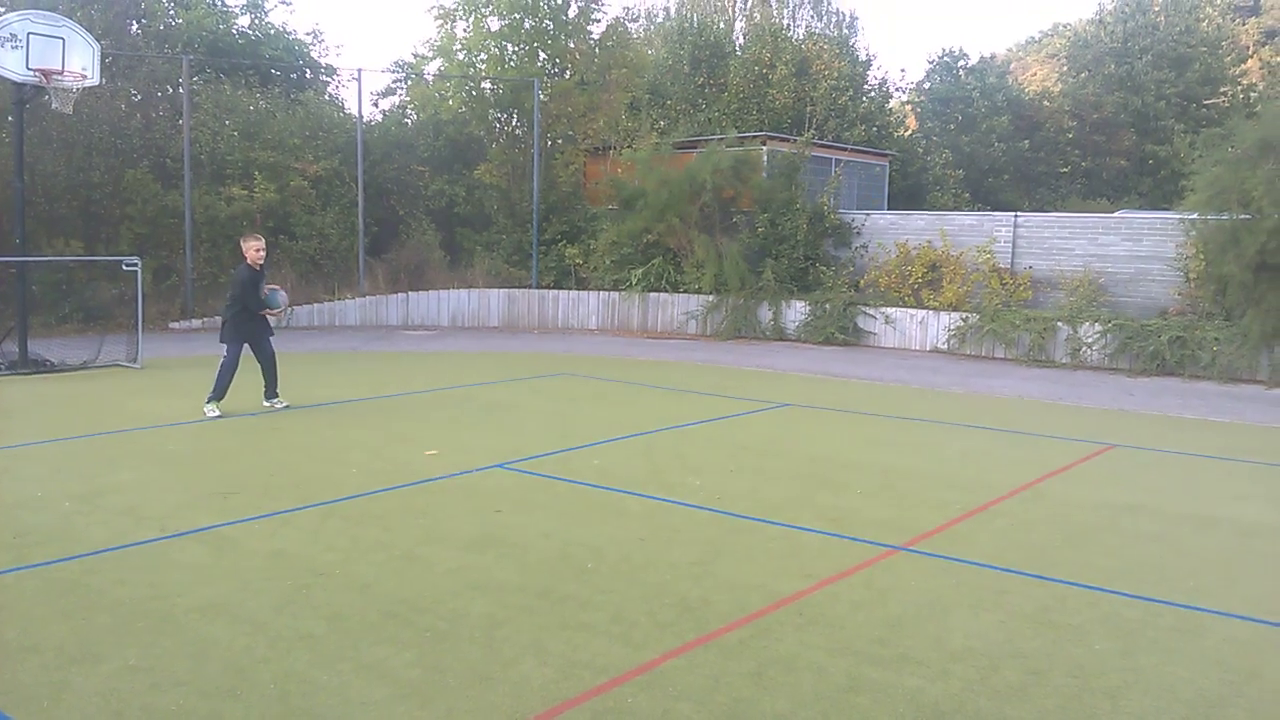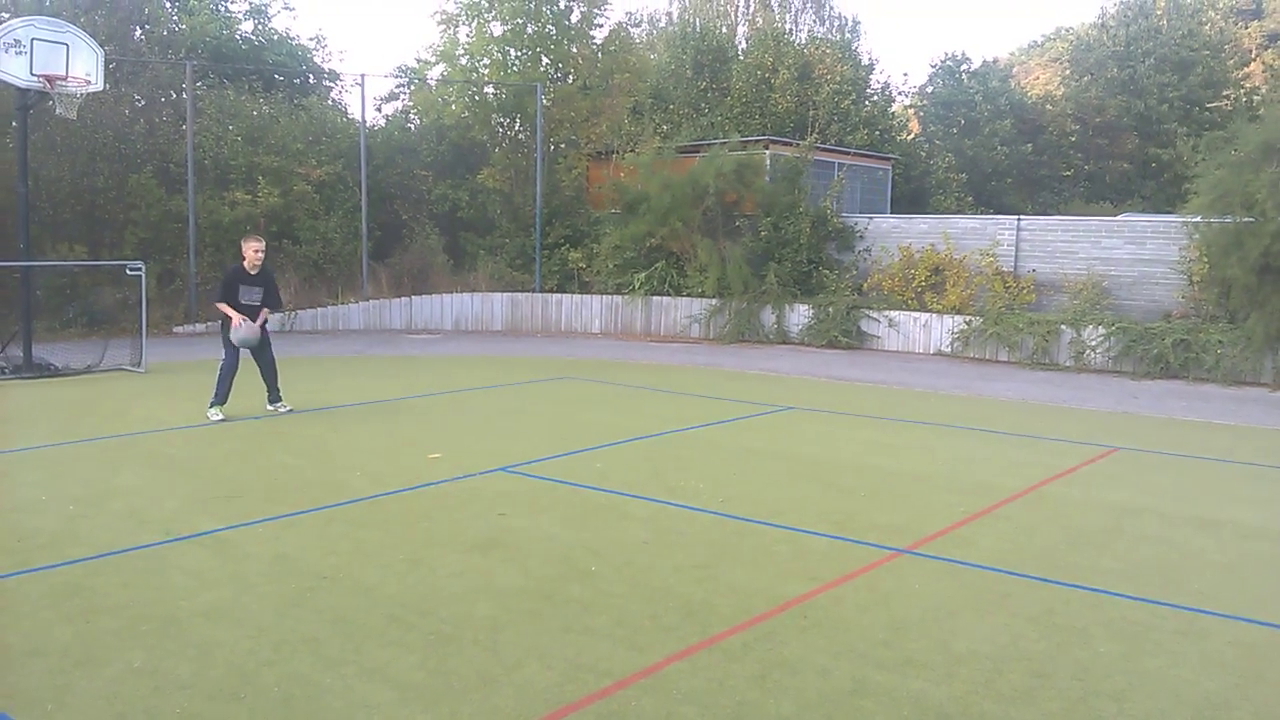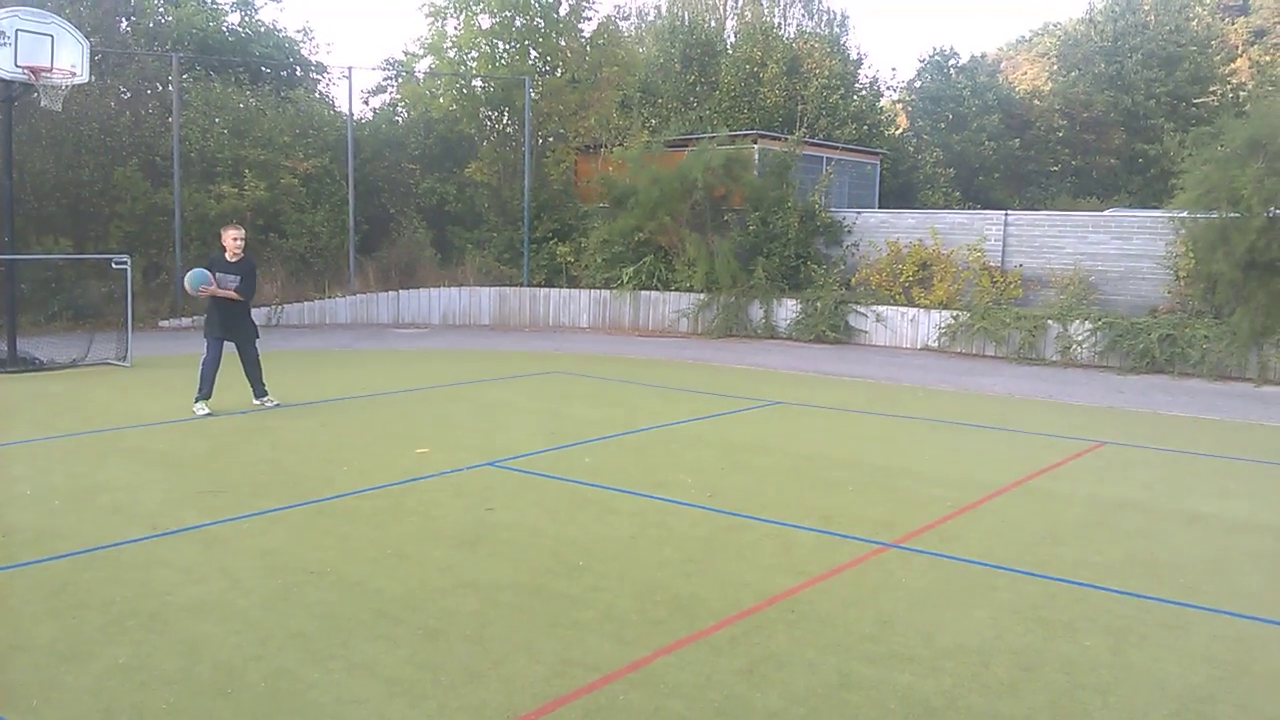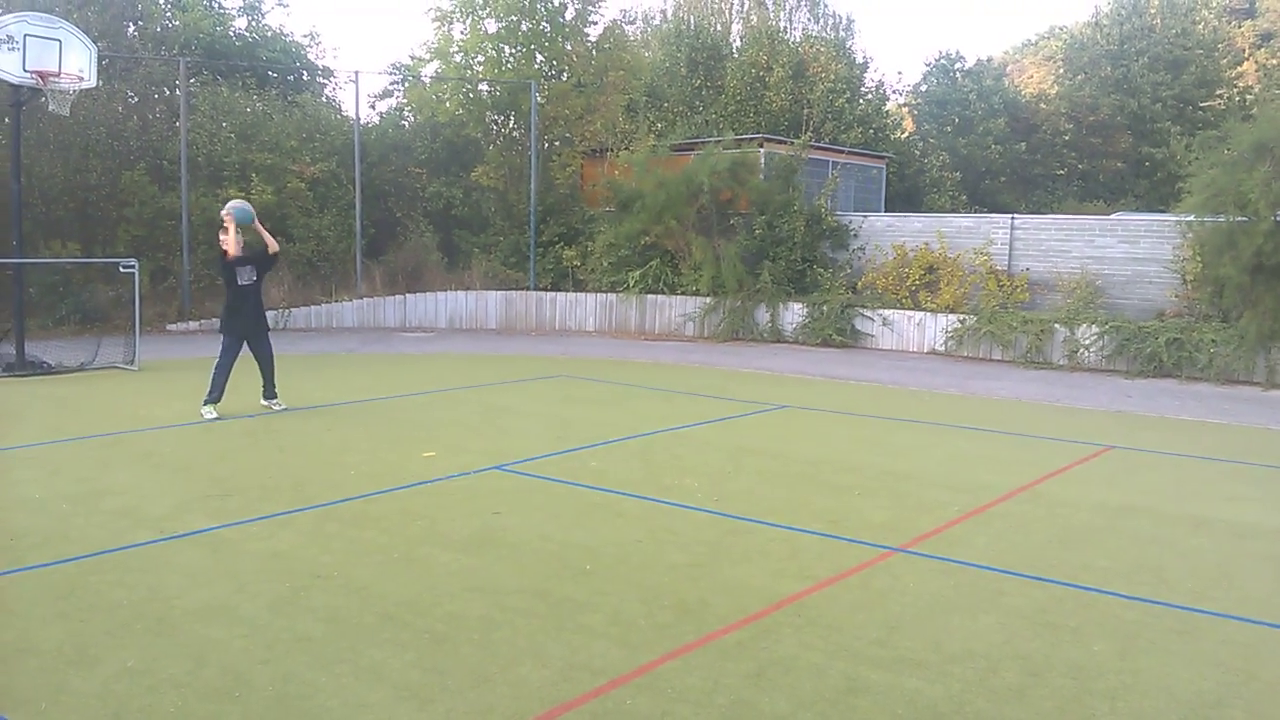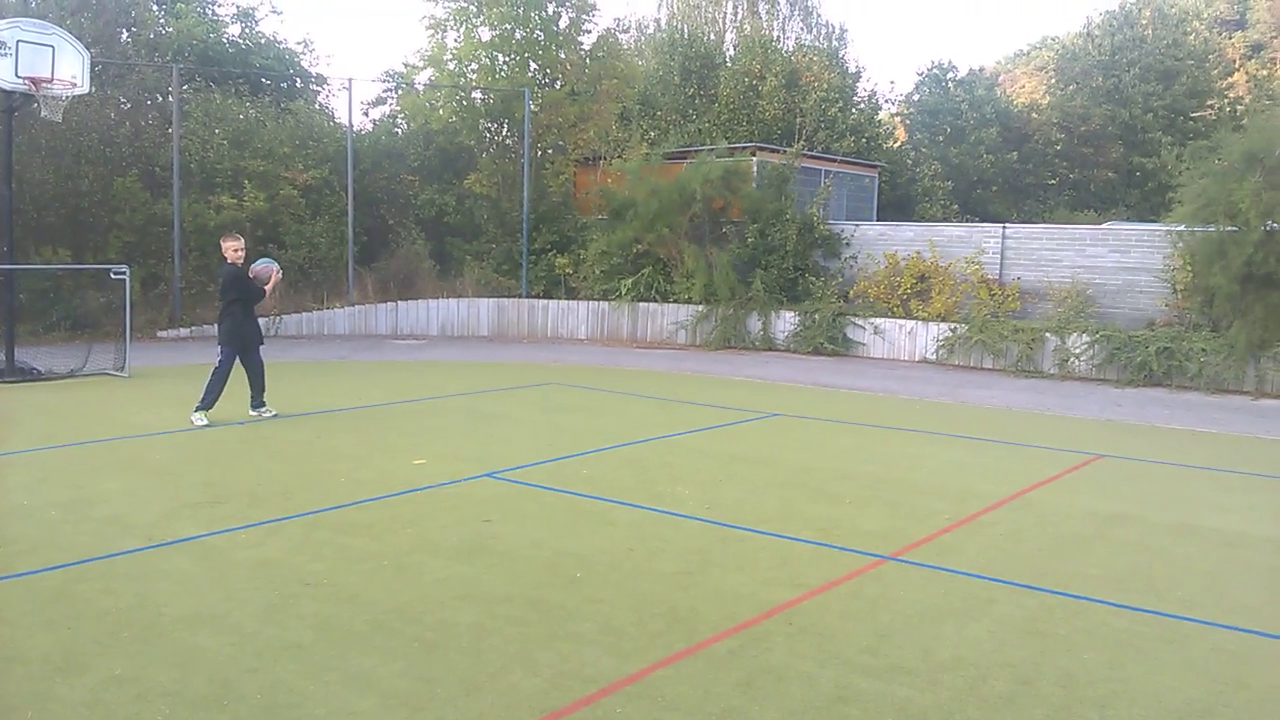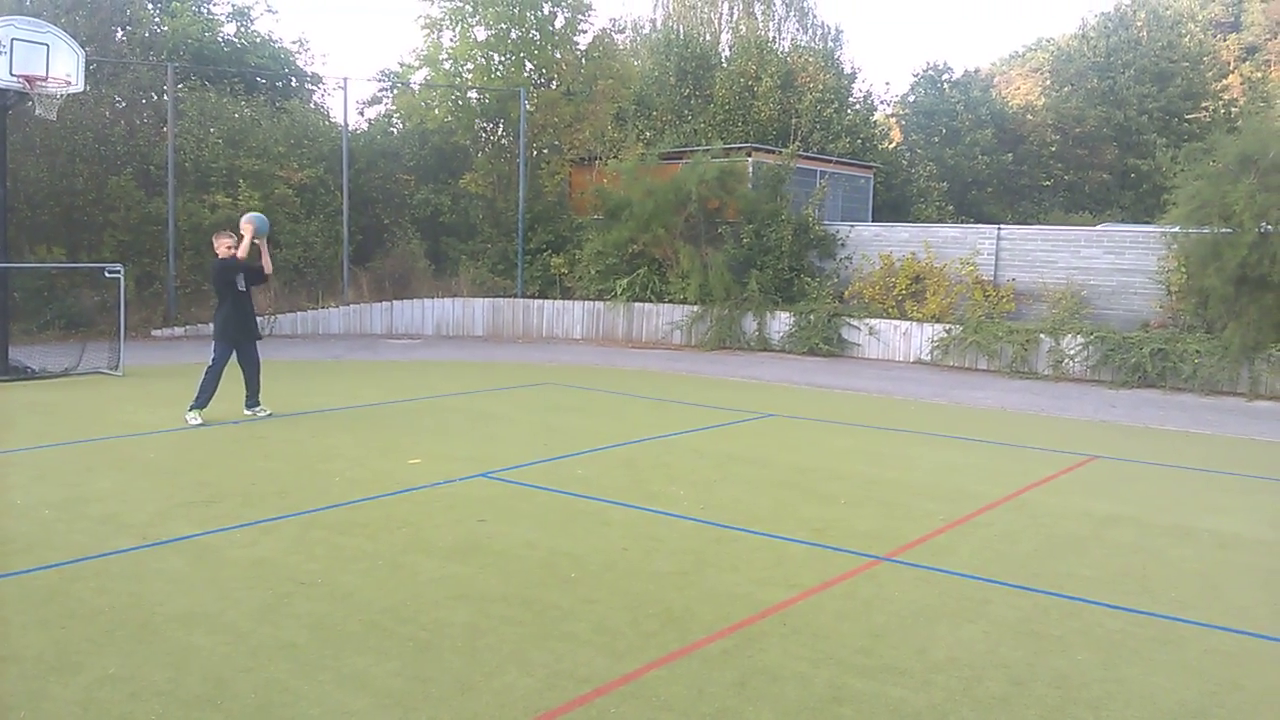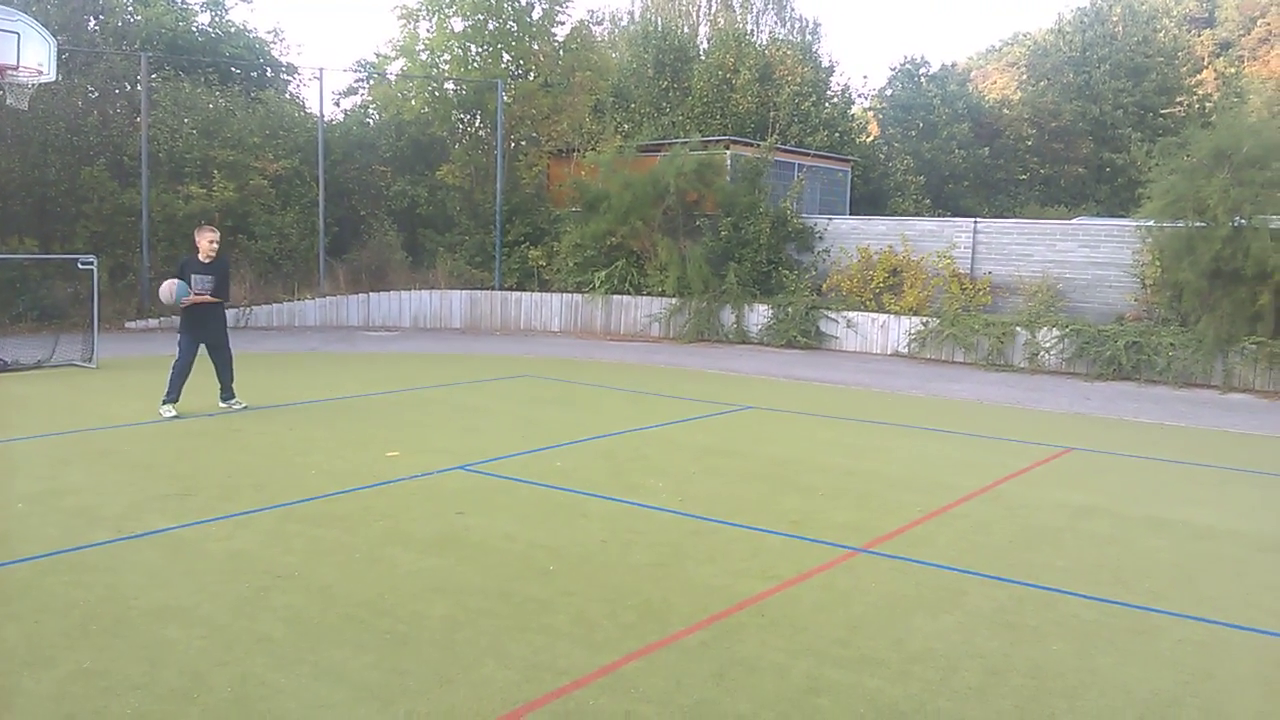
dt=0.4s
person 1, frame 1
left shoulder: (258, 267)
right shoulder: (246, 276)
right elbow: (257, 306)
left wrist: (264, 287)
right wrist: (273, 313)
left hip: (254, 322)
right hip: (236, 323)
left knee: (268, 357)
right knee: (230, 360)
left ankle: (271, 396)
right ankle: (212, 401)
person 1, frame 2
left shoulder: (267, 276)
right shoulder: (234, 273)
left elbow: (270, 304)
right elbow: (219, 300)
left wrist: (258, 324)
right wrist: (234, 315)
left hip: (256, 326)
right hip: (233, 326)
left knee: (268, 362)
right knee: (229, 364)
left ankle: (274, 400)
right ankle: (215, 406)
person 1, frame 3
left shoulder: (248, 265)
right shoulder: (214, 262)
left elbow: (245, 295)
right elbow: (206, 287)
left wrist: (218, 292)
right wrist: (203, 289)
left hip: (240, 321)
right hip: (216, 320)
left knee: (251, 357)
right knee: (211, 359)
left ankle: (260, 394)
right ankle: (201, 400)
person 1, frame 4
left shoulder: (253, 258)
right shoulder: (225, 260)
left elbow: (274, 250)
right elbow: (233, 254)
left wrist: (257, 226)
right wrist: (230, 226)
left hip: (256, 320)
right hip: (234, 321)
left knee: (266, 358)
right knee: (225, 361)
left ankle: (269, 396)
right ankle: (210, 403)
person 1, frame 5
left shoulder: (235, 271)
right shoulder: (234, 273)
left elbow: (248, 295)
right elbow: (257, 296)
left wrist: (254, 282)
right wrist: (273, 282)
left hip: (245, 330)
right hip: (231, 331)
left knee: (256, 367)
right knee: (222, 370)
left ankle: (257, 405)
right ankle: (200, 410)
person 1, frame 6
left shoulder: (242, 267)
right shoulder: (221, 267)
left elbow: (266, 274)
right elbow: (242, 256)
left wrist: (263, 247)
right wrist: (248, 235)
left hip: (246, 326)
right hip: (226, 328)
left knee: (252, 366)
right knee: (216, 367)
left ankle: (252, 404)
right ankle: (195, 409)
person 1, frame 7
left shoulder: (222, 265)
right shoulder: (187, 264)
left elbow: (221, 296)
left wrist: (196, 299)
left hip: (214, 323)
right hip: (190, 323)
left knee: (224, 360)
right knee: (183, 362)
left ankle: (227, 397)
right ankle: (168, 402)
